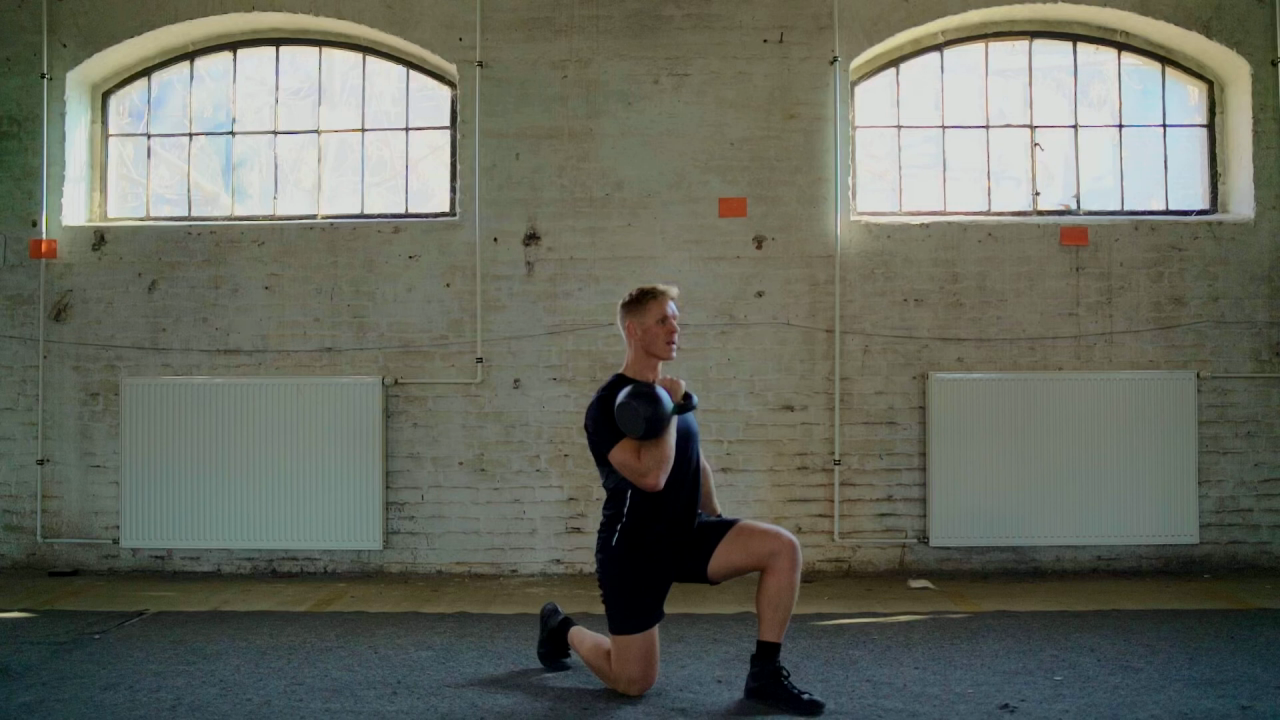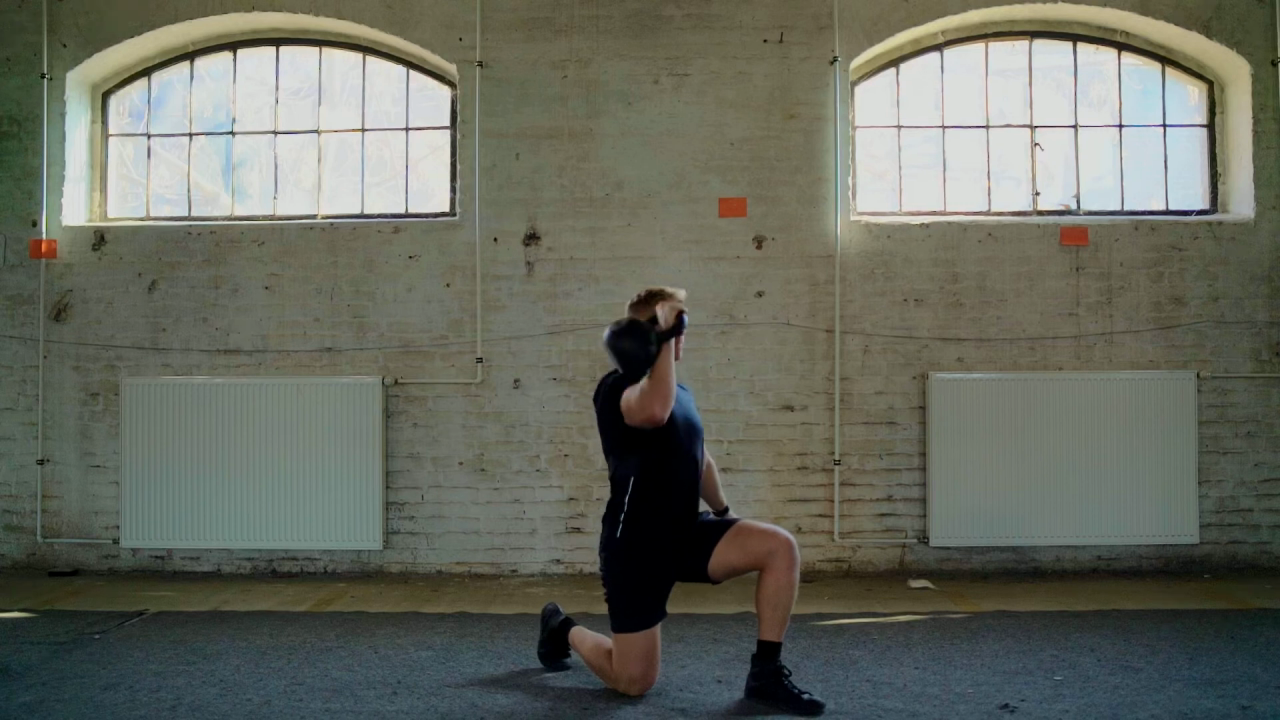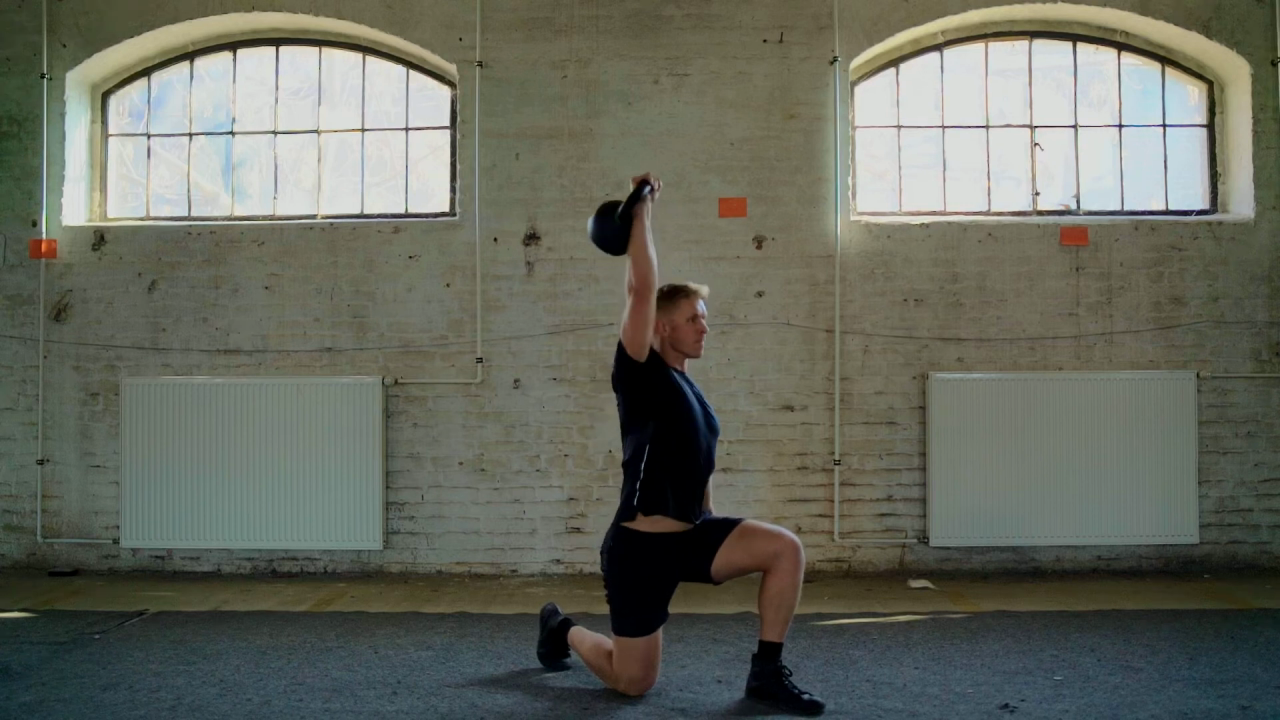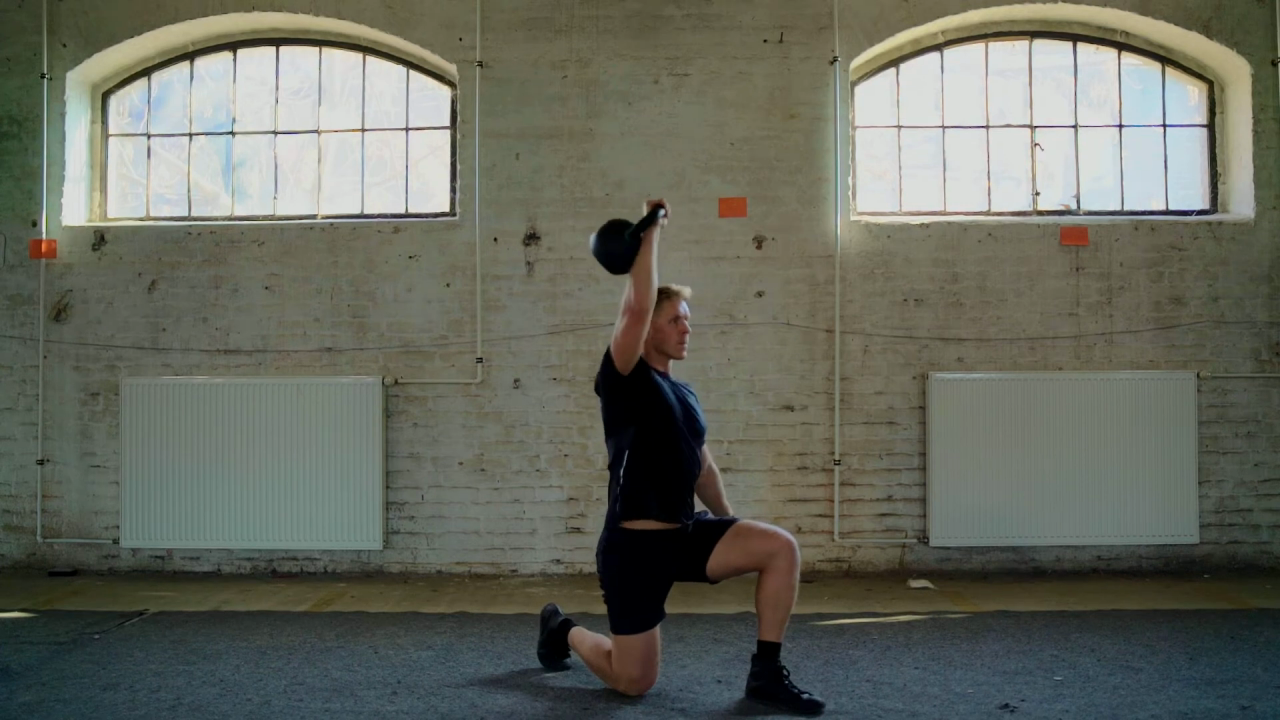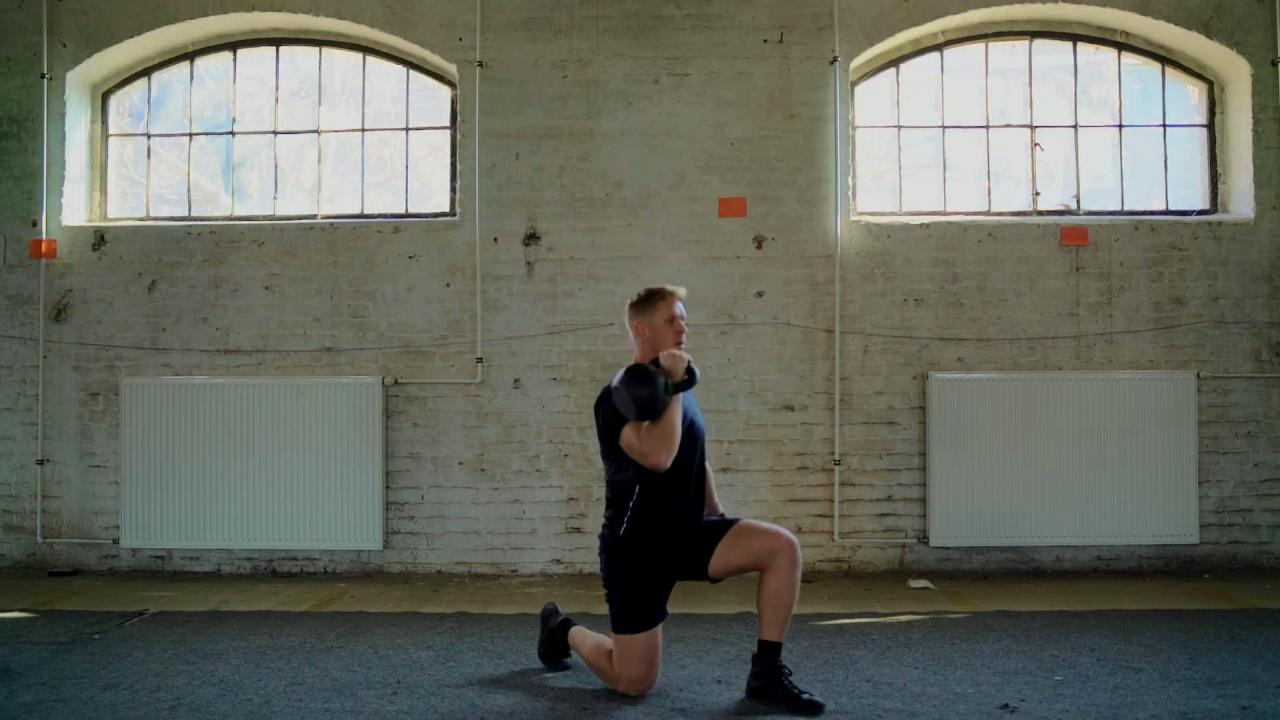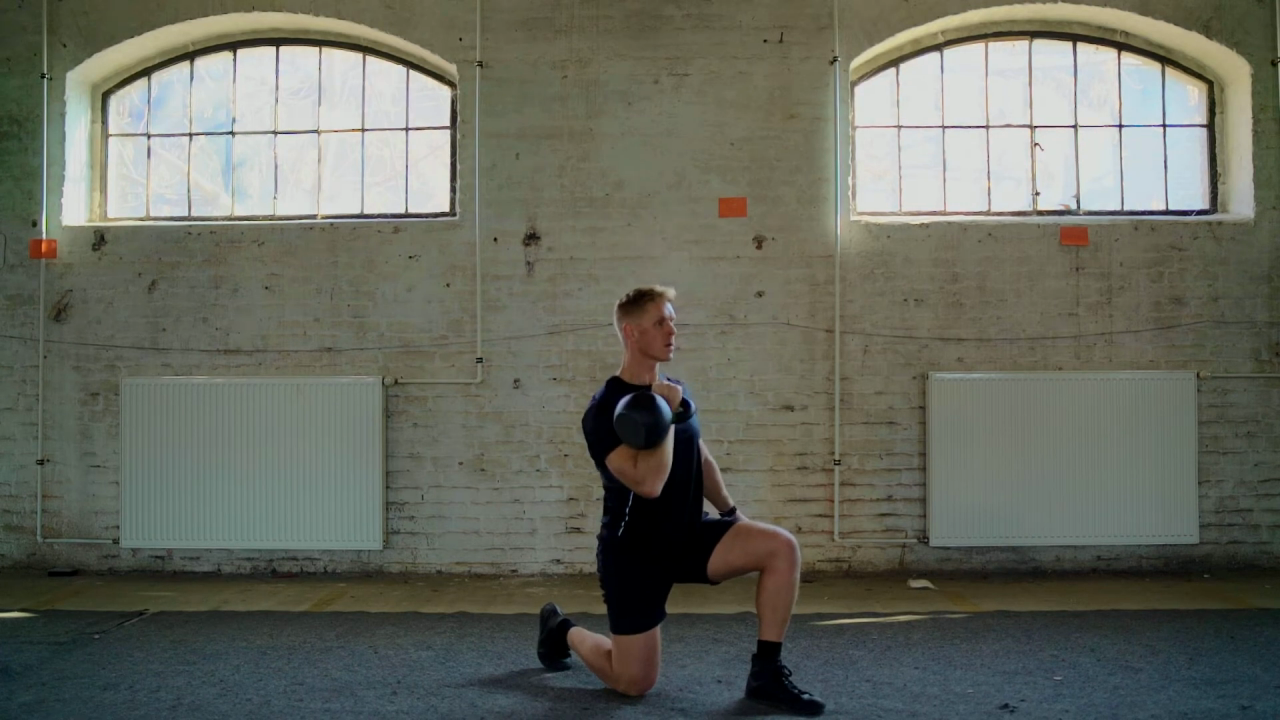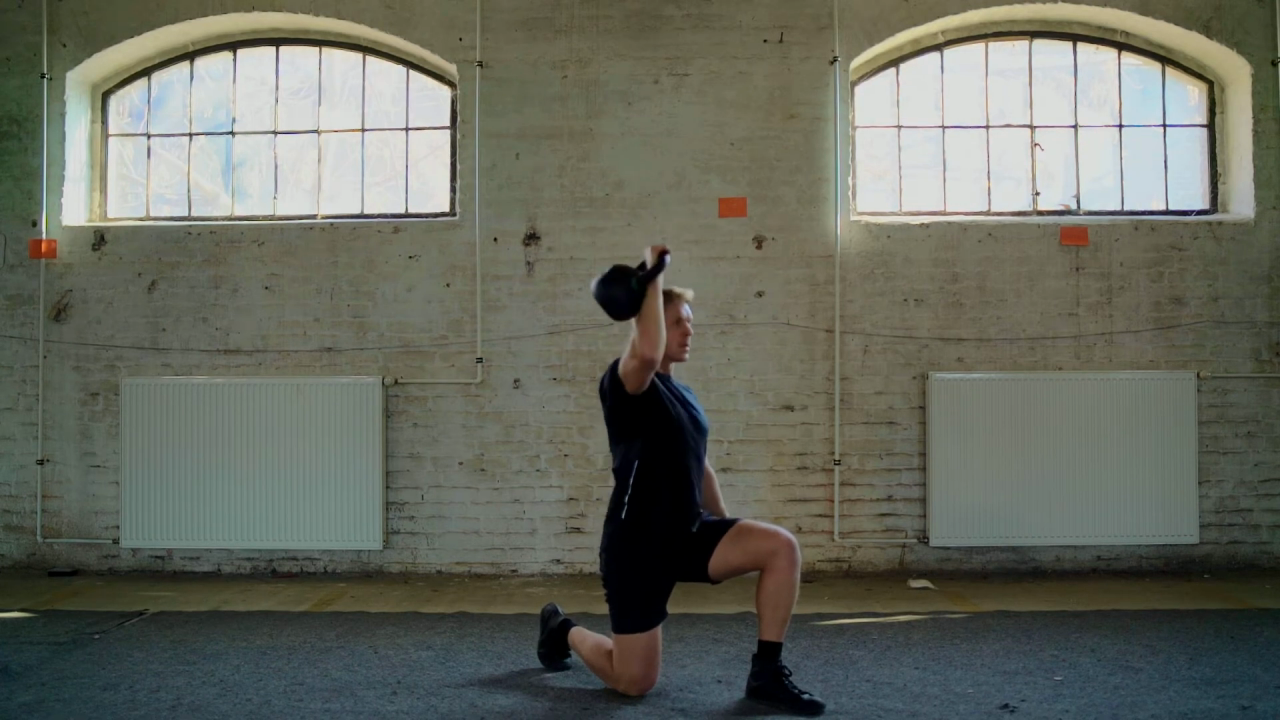
dt=0.7s
person 1, frame 1
left shoulder: (670, 390)
right shoulder: (609, 405)
right elbow: (652, 476)
left wrist: (717, 520)
left hip: (684, 535)
right hip: (633, 550)
left knee: (782, 548)
right knee: (634, 683)
left ankle: (765, 673)
right ankle: (563, 630)
person 1, frame 2
left shoulder: (678, 391)
right shoulder: (616, 387)
right elbow: (656, 410)
left wrist: (724, 513)
right wrist: (666, 331)
left hip: (686, 533)
right hip: (636, 547)
left knee: (780, 546)
right knee: (635, 682)
left ankle: (766, 673)
right ankle: (564, 630)
person 1, frame 3
left shoulder: (688, 390)
right shoulder: (640, 374)
right elbow: (641, 290)
left wrist: (709, 525)
right wrist: (641, 211)
left hip: (688, 537)
right hip: (639, 548)
left knee: (785, 549)
left ankle: (766, 673)
right ankle: (561, 629)
person 1, frame 4
left shoulder: (683, 394)
right shoulder: (623, 379)
left elbow: (702, 467)
right elbow: (637, 308)
left wrist: (729, 526)
right wrist: (650, 231)
left hip: (684, 533)
right hip: (635, 547)
left knee: (780, 547)
left ankle: (766, 672)
right ankle: (562, 629)
person 1, frame 5
left shoulder: (676, 389)
right shoulder: (619, 397)
right elbow: (659, 456)
left wrist: (719, 521)
right wrist: (670, 383)
left hip: (686, 533)
right hip: (636, 547)
left knee: (782, 547)
right knee: (635, 682)
left ankle: (766, 673)
right ankle: (564, 630)
person 1, frame 6
left shoulder: (674, 390)
right shoulder: (606, 411)
left elbow: (700, 459)
right elbow: (649, 483)
left wrist: (731, 513)
right wrist: (665, 413)
left hip: (686, 534)
right hip: (634, 551)
left knee: (781, 548)
right knee: (634, 683)
left ankle: (766, 673)
right ankle: (563, 631)
person 1, frame 7
left shoulder: (683, 393)
right shoulder: (623, 385)
right elbow: (647, 353)
left wrist: (726, 530)
right wrist: (652, 278)
left hip: (688, 533)
right hip: (637, 546)
left knee: (781, 547)
right knee: (635, 682)
left ankle: (766, 674)
right ankle: (562, 630)
